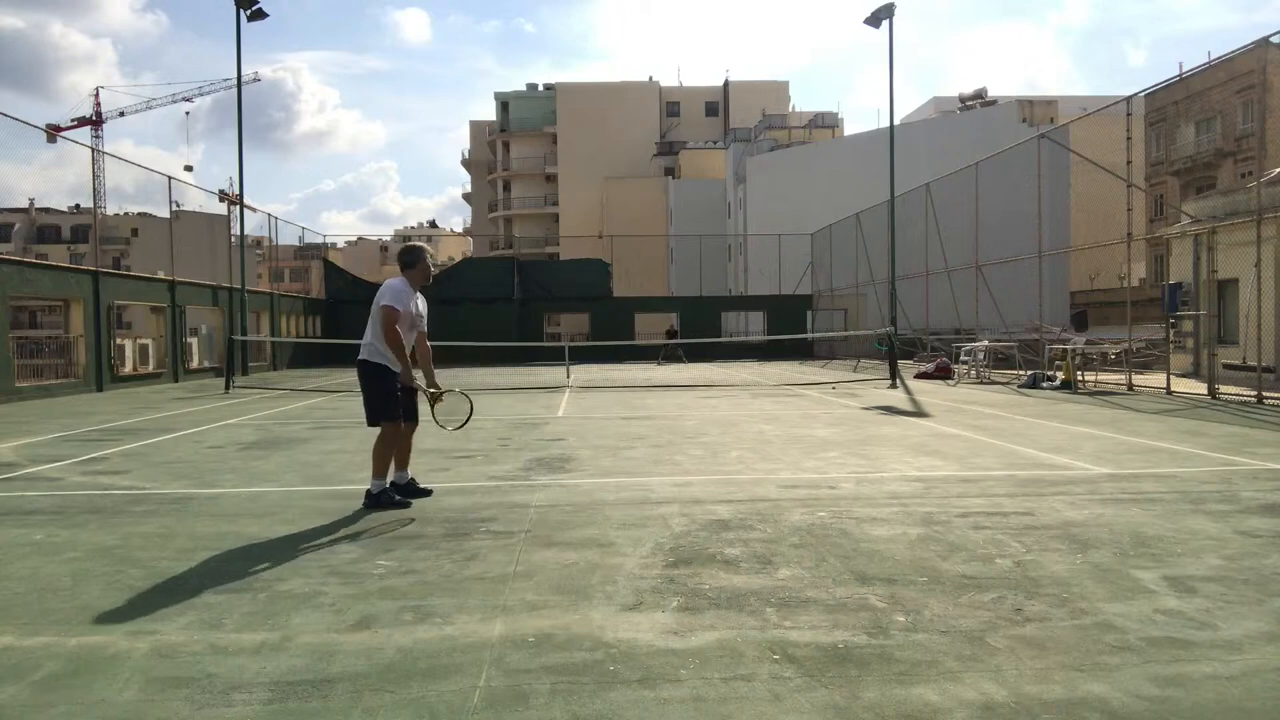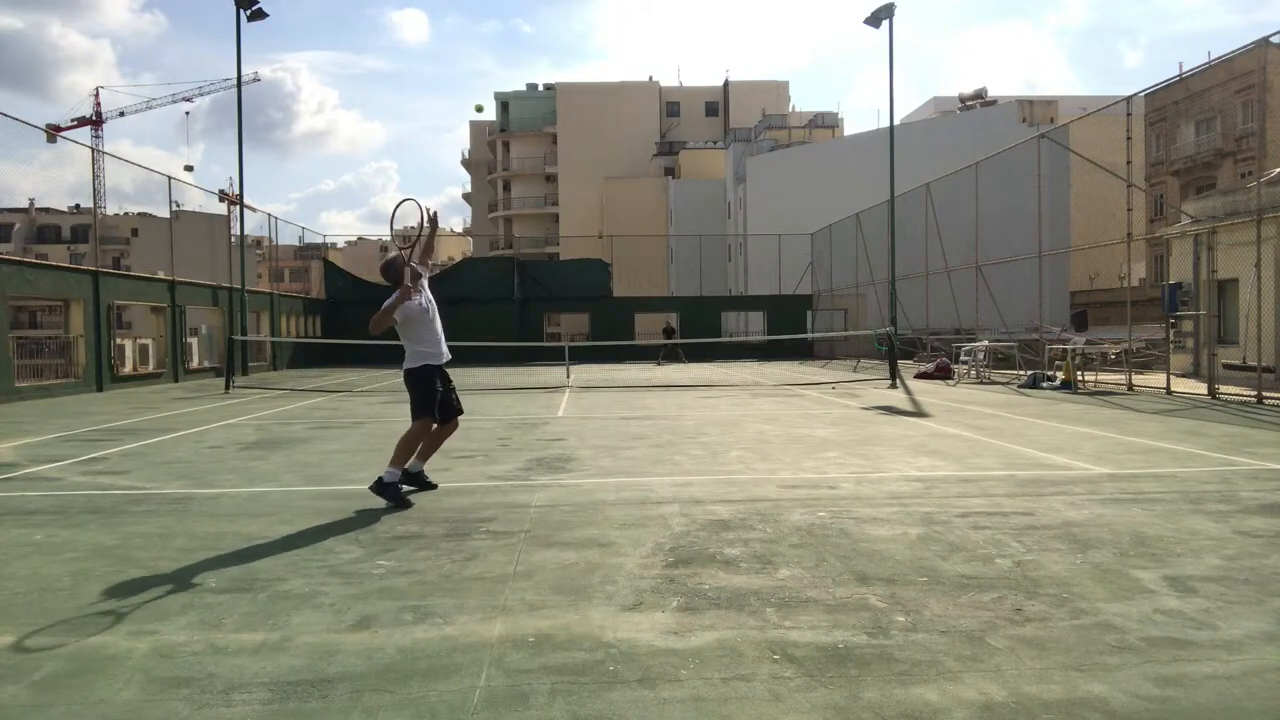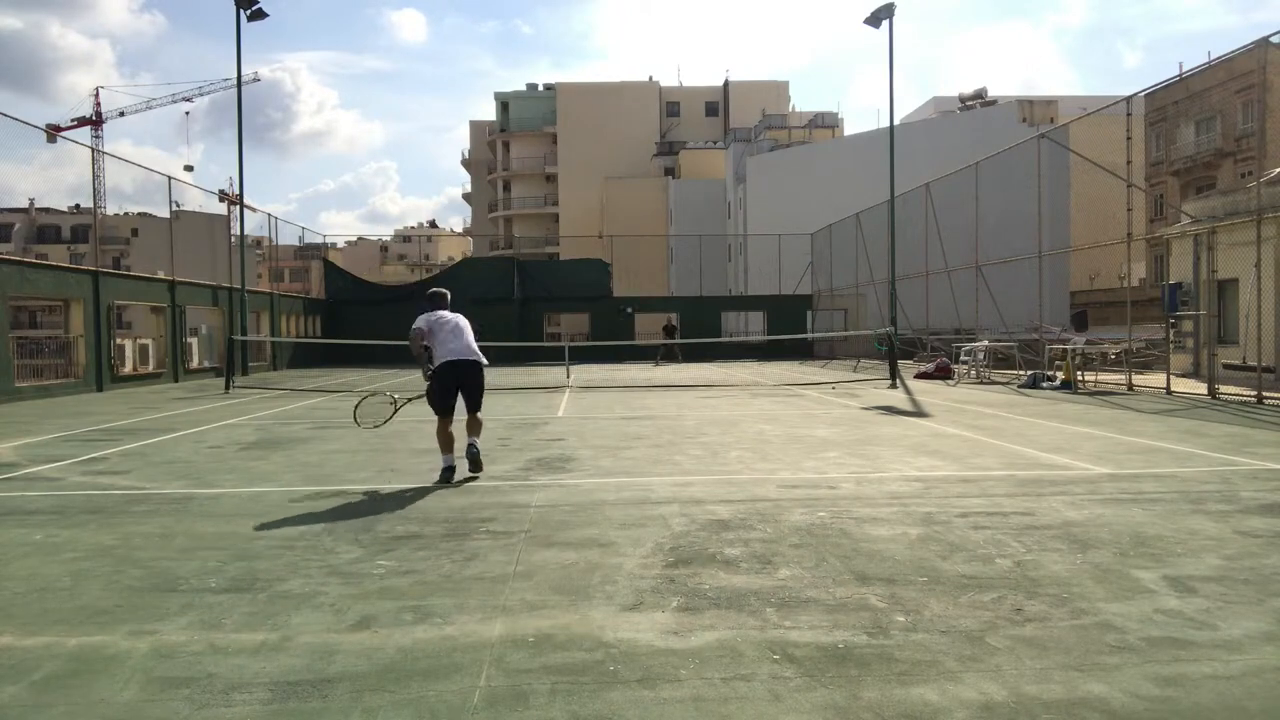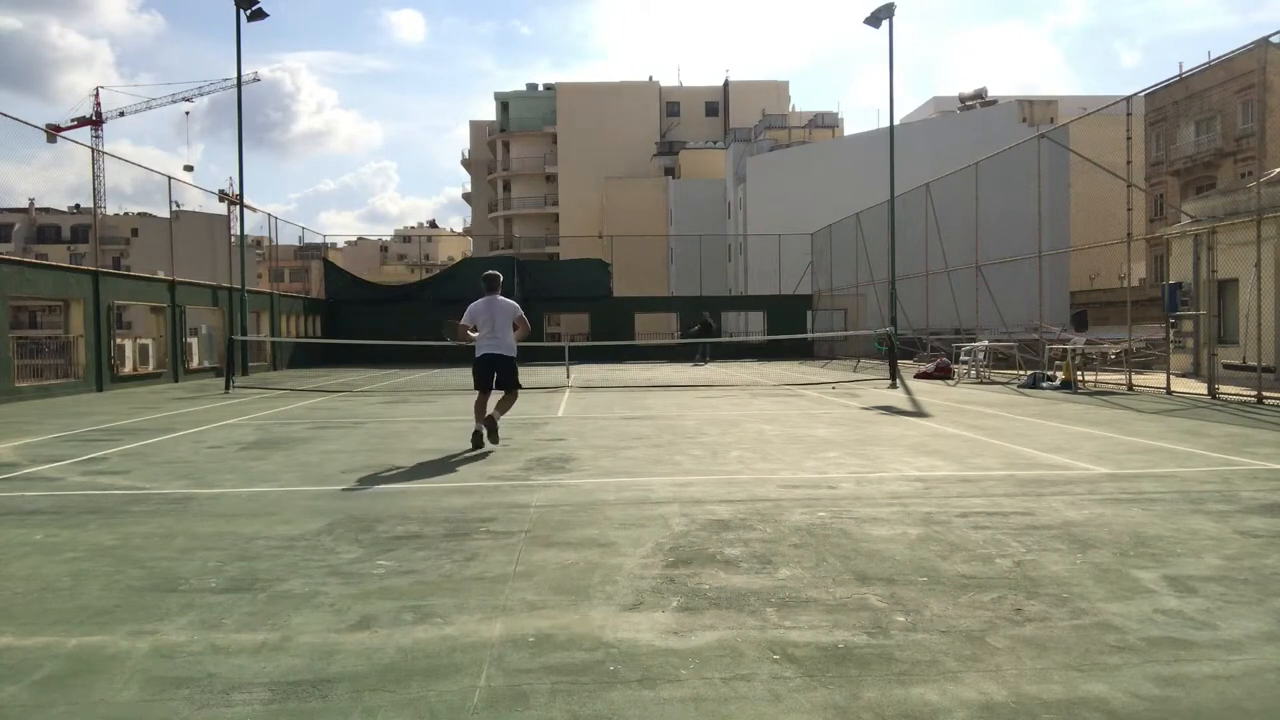
dt=0.7s
person 1, frame 1
left shoulder: (420, 301)
right shoulder: (396, 289)
left elbow: (421, 343)
right elbow: (388, 328)
left wrist: (430, 379)
right wrist: (407, 369)
left hip: (396, 370)
right hip: (377, 366)
left knee: (409, 424)
right knee: (392, 426)
left ankle: (402, 481)
right ankle: (377, 491)
person 1, frame 2
left shoulder: (420, 285)
right shoulder: (401, 302)
left elbow: (425, 255)
right elbow: (375, 328)
left wrist: (432, 230)
right wrist: (399, 299)
left hip: (437, 368)
right hip: (421, 370)
left knee: (449, 423)
right knee: (424, 424)
left ankle: (413, 471)
right ankle: (388, 480)
person 1, frame 3
left shoulder: (426, 319)
right shoulder: (460, 318)
left elbow: (415, 339)
left wrist: (421, 354)
left hip: (446, 365)
right hip: (473, 363)
left knee: (444, 420)
right knee: (473, 415)
left ankle: (448, 465)
right ankle: (473, 446)
person 1, frame 4
left shoulder: (474, 307)
right shoulder: (511, 305)
left elbow: (462, 333)
right elbow: (525, 329)
left hip: (483, 355)
right hip: (506, 354)
left knee: (483, 395)
right knee: (511, 394)
left ankle: (478, 431)
right ankle: (493, 418)
